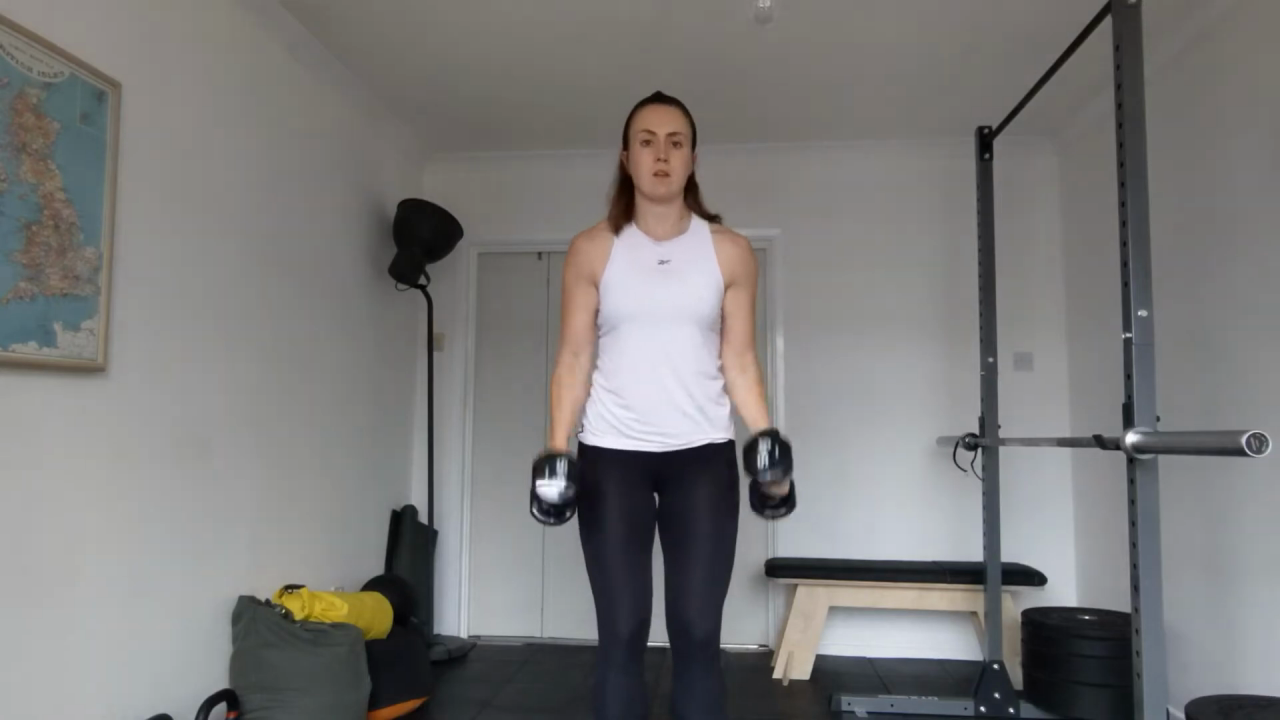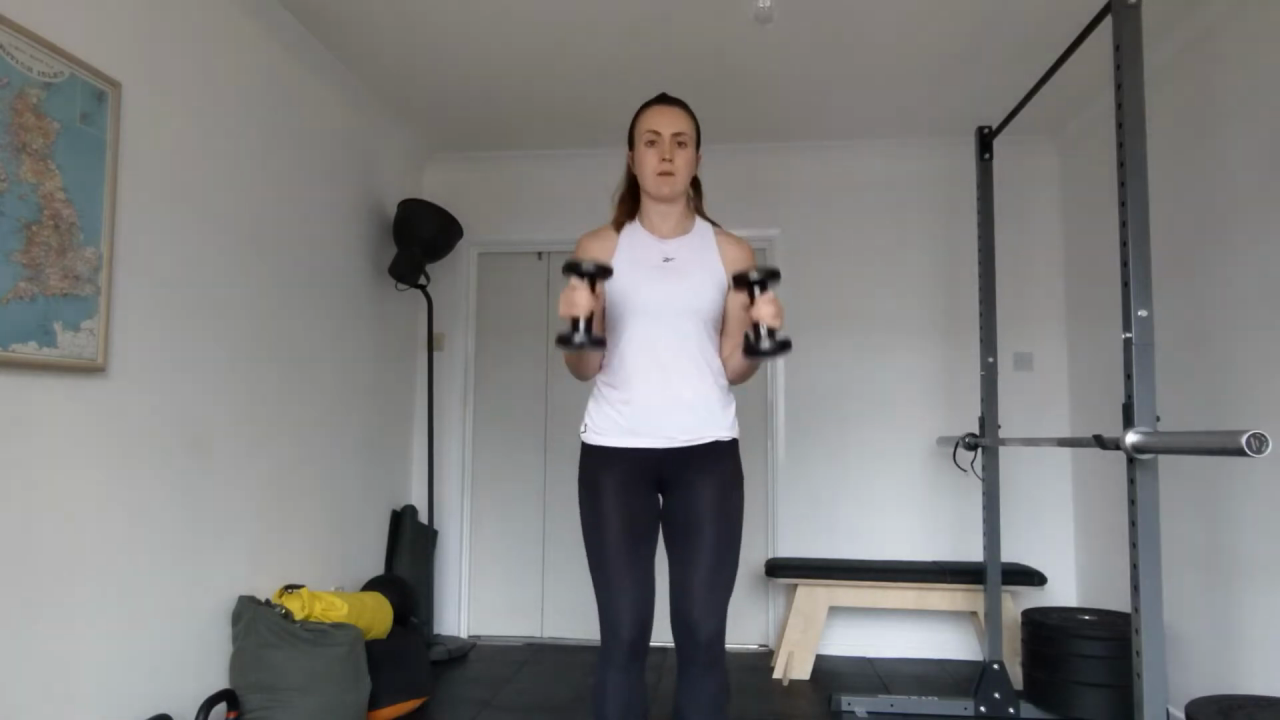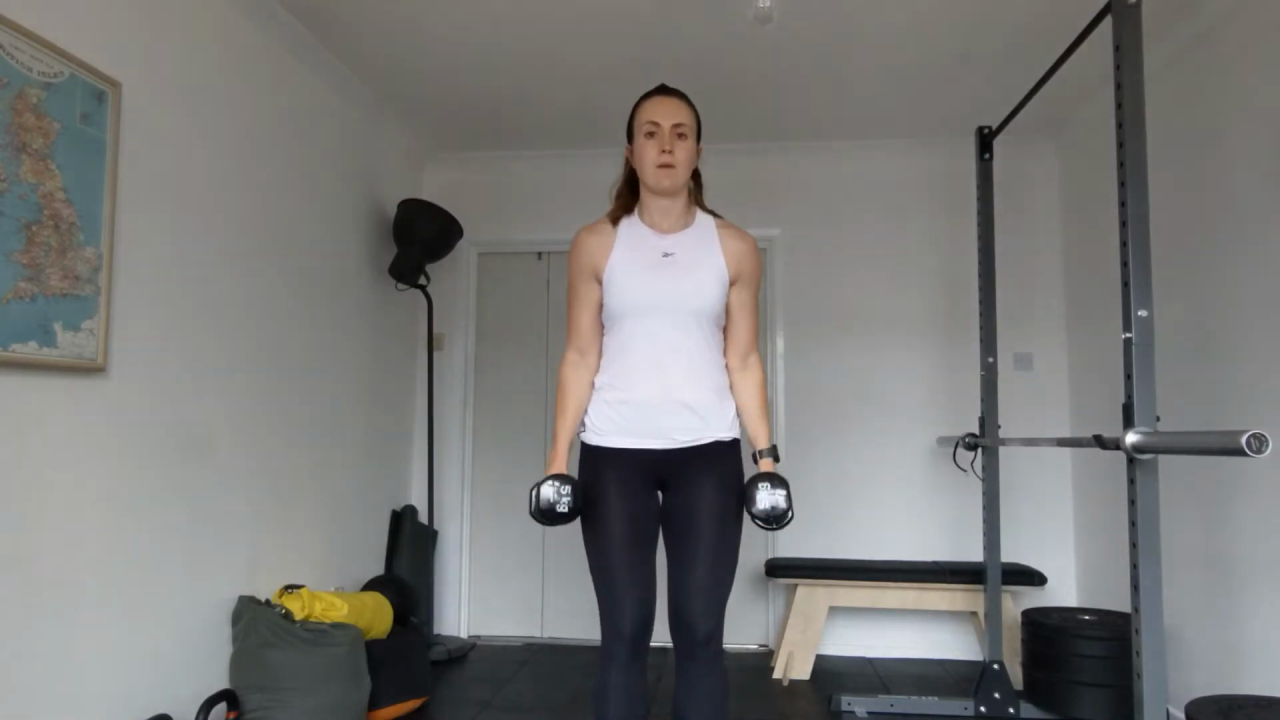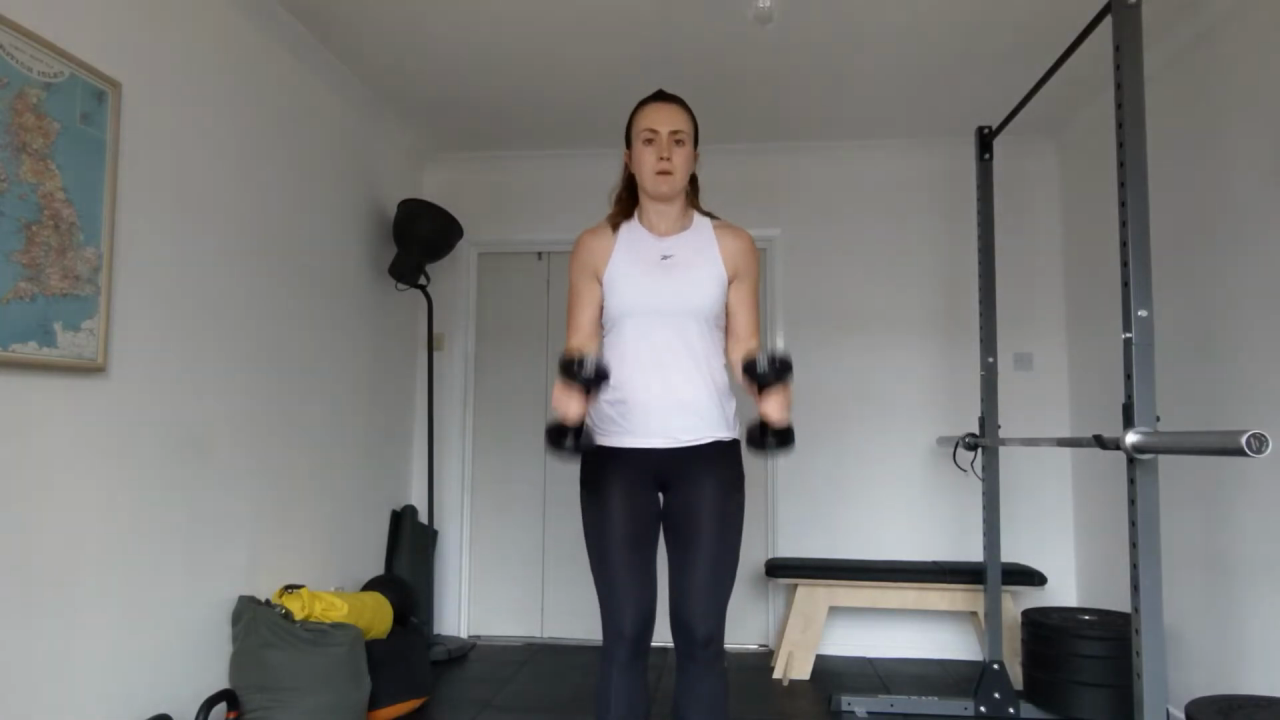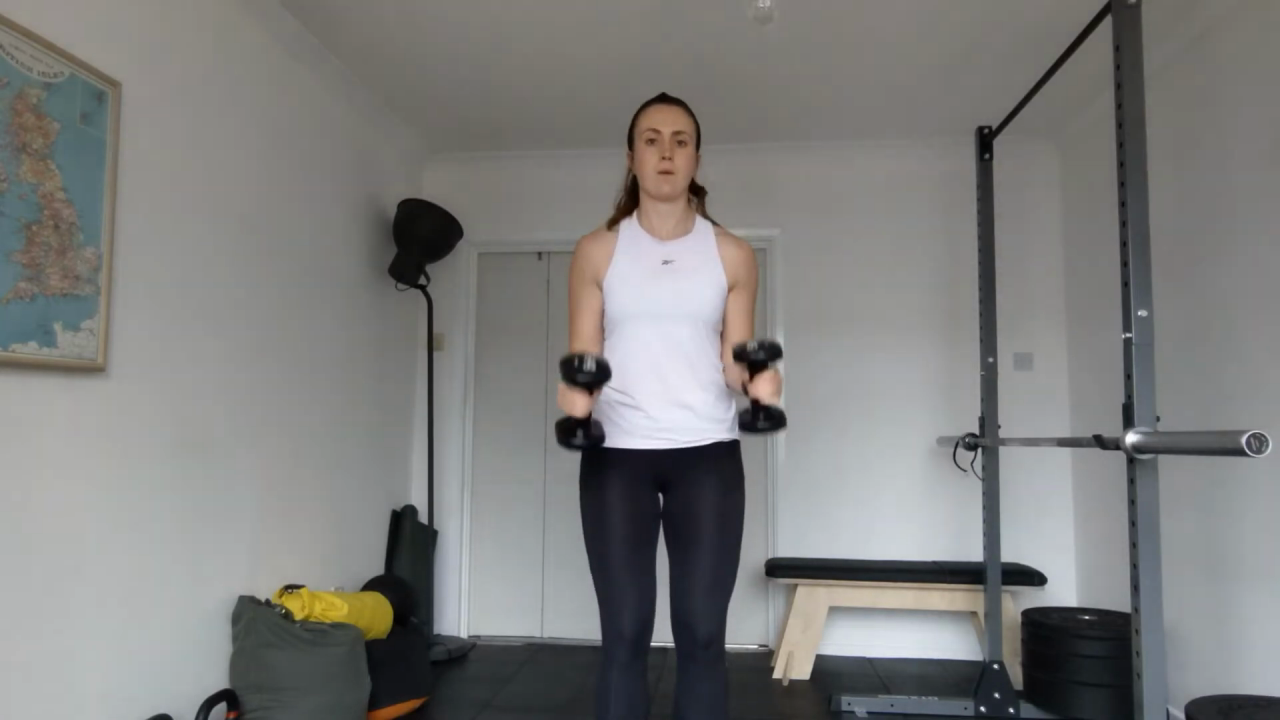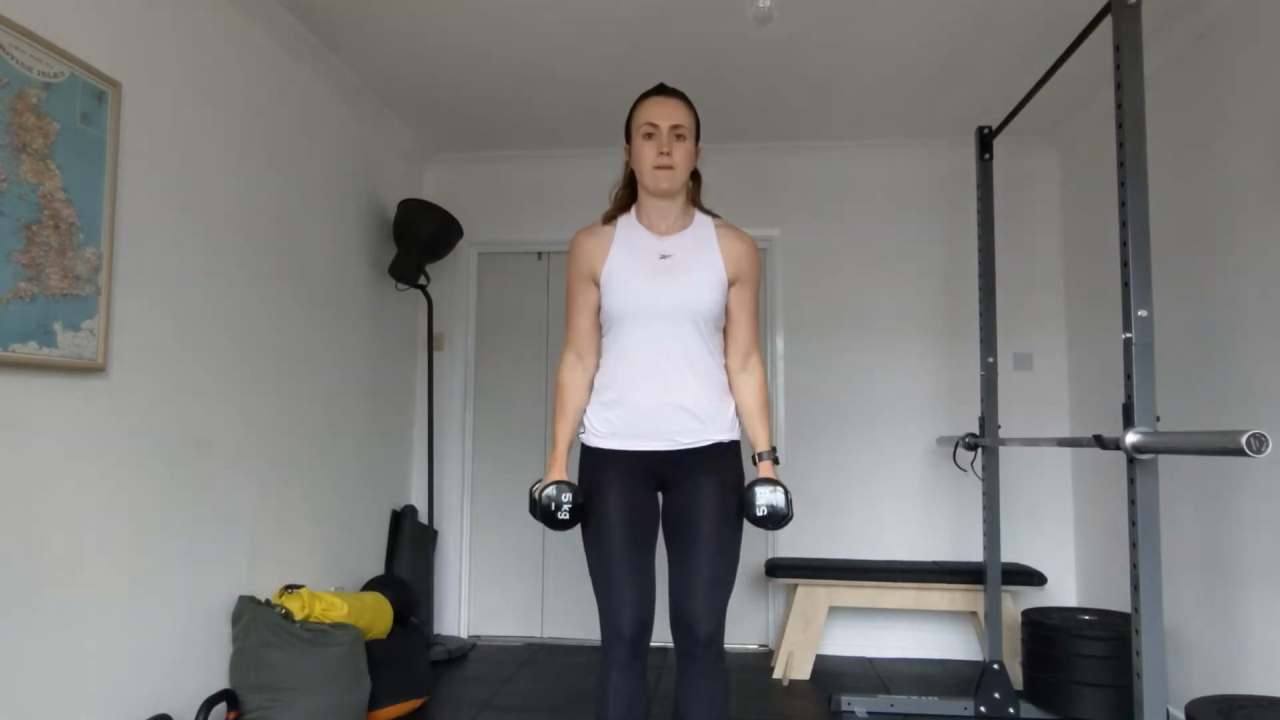
dt=0.7s
person 1, frame 1
left shoulder: (729, 251)
right shoulder: (592, 250)
left elbow: (739, 359)
right elbow: (573, 356)
left wrist: (763, 442)
right wrist: (557, 446)
left hip: (703, 455)
right hip: (613, 455)
left knee: (698, 633)
right knee: (622, 632)
person 1, frame 2
left shoulder: (730, 250)
right shoulder: (600, 246)
left elbow: (733, 368)
right elbow: (585, 368)
left wrist: (758, 331)
right wrist: (577, 325)
left hip: (706, 454)
right hip: (615, 454)
left knee: (703, 633)
right knee: (623, 634)
person 1, frame 3
left shoulder: (734, 247)
right shoulder: (595, 244)
left elbow: (743, 361)
right elbow: (580, 357)
left wrist: (766, 453)
right wrist: (558, 454)
left hip: (707, 455)
right hip: (615, 454)
left knee: (700, 633)
right knee: (624, 634)
person 1, frame 4
left shoulder: (732, 246)
right shoulder: (597, 246)
left elbow: (743, 349)
right elbow: (579, 348)
left wrist: (767, 388)
right wrist: (571, 389)
left hip: (707, 454)
right hip: (618, 452)
left knee: (701, 633)
right knee: (625, 633)
person 1, frame 5
left shoulder: (730, 253)
right shoulder: (597, 250)
left elbow: (736, 355)
right elbow: (582, 353)
left wrist: (756, 383)
right wrist: (573, 393)
left hip: (706, 455)
right hip: (616, 454)
left knee: (702, 634)
right knee: (625, 634)
person 1, frame 6
left shoulder: (732, 247)
right shoulder: (593, 245)
left elbow: (743, 361)
right elbow: (579, 358)
left wrist: (765, 456)
right wrist: (557, 457)
left hip: (707, 457)
right hip: (614, 457)
left knee: (701, 634)
right knee: (624, 635)
